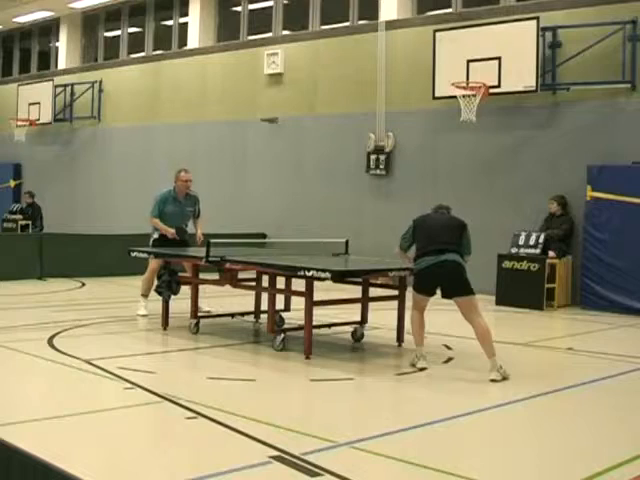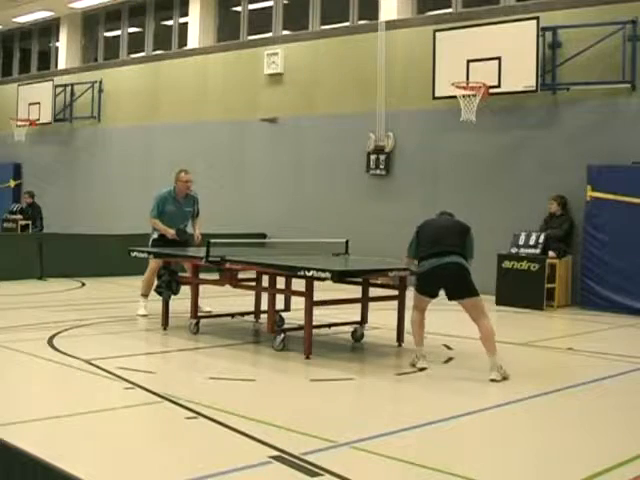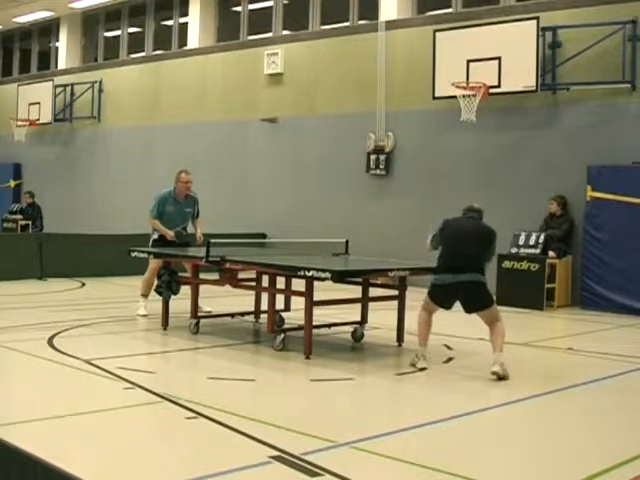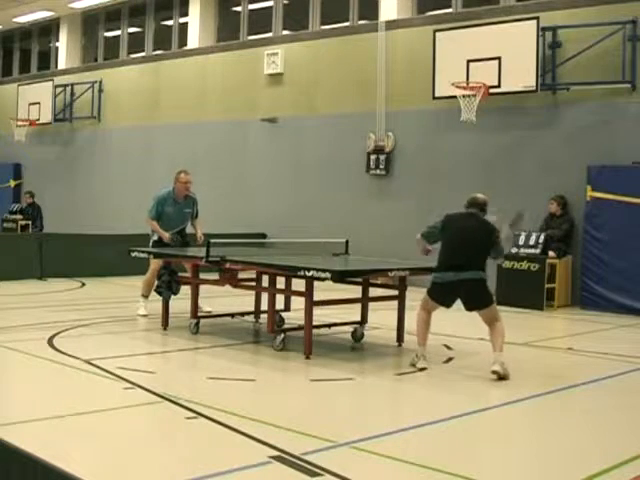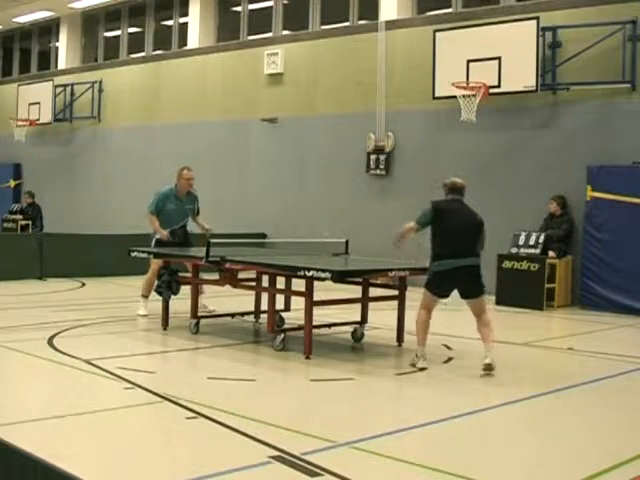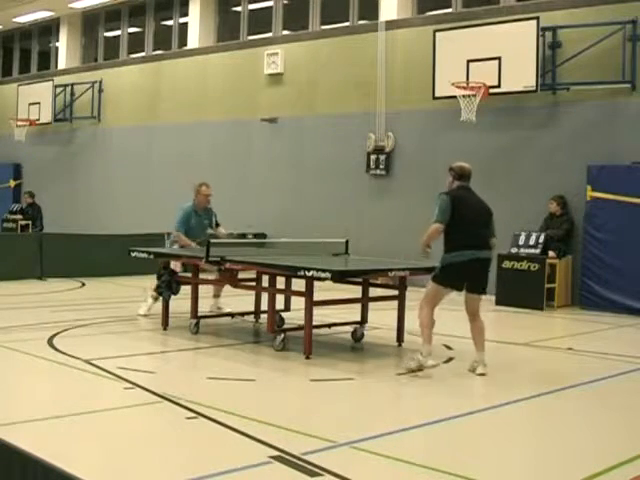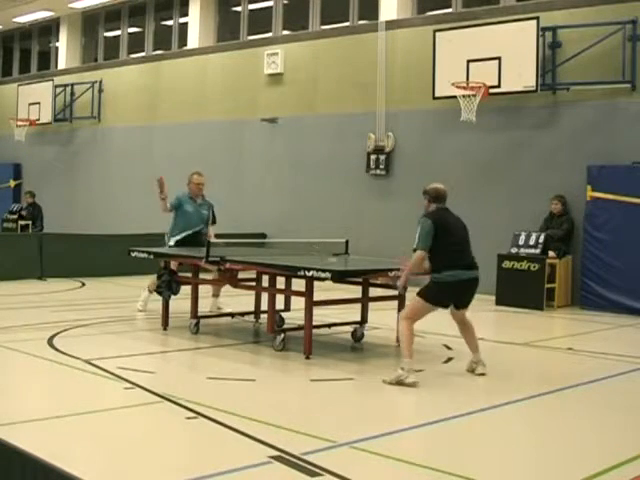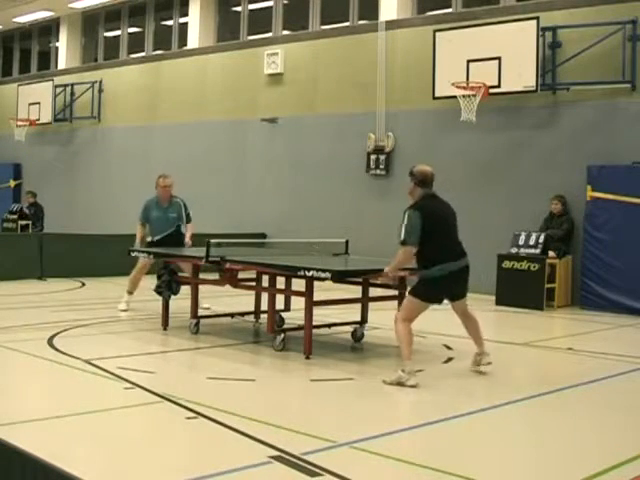
dt=0.4s
person 1, frame 1
left shoulder: (419, 221)
right shoulder: (460, 223)
left elbow: (400, 250)
right elbow: (466, 256)
left wrist: (411, 260)
left hip: (424, 267)
right hip: (453, 266)
left knee: (417, 309)
right knee: (475, 317)
left ankle: (419, 357)
right ankle: (494, 367)
person 1, frame 2
left shoulder: (423, 226)
right shoulder: (463, 227)
left elbow: (410, 259)
right elbow: (468, 259)
left wrist: (420, 269)
left hip: (427, 268)
right hip: (456, 268)
left knee: (418, 309)
right knee: (481, 318)
left ankle: (419, 357)
right ankle: (495, 366)
person 1, frame 3
left shoulder: (448, 224)
right shoulder: (489, 231)
left elbow: (432, 245)
left wrist: (440, 239)
left hip: (443, 280)
right hip: (473, 282)
left knee: (426, 310)
right knee: (495, 321)
left ankle: (420, 357)
right ankle: (498, 362)
person 1, frame 4
left shoulder: (449, 219)
right shoulder: (489, 228)
left elbow: (421, 238)
right elbow: (498, 256)
left wrist: (425, 248)
right wrist: (497, 237)
left hip: (444, 278)
right hip: (474, 280)
left knee: (425, 309)
right knee: (495, 321)
left ankle: (420, 357)
right ankle: (498, 362)
person 1, frame 5
left shoulder: (437, 207)
right shoulder: (476, 218)
left elbow: (412, 227)
left wrist: (399, 237)
left hip: (442, 267)
right hip: (471, 267)
left knee: (425, 308)
right knee: (481, 314)
left ankle: (420, 356)
right ankle: (489, 355)
person 1, frame 6
left shoulder: (449, 197)
right shoulder: (483, 205)
left elbow: (438, 227)
right elbow: (492, 242)
left wrist: (425, 241)
left hip: (456, 260)
right hip: (482, 260)
left knee: (427, 304)
right knee: (473, 313)
left ankle: (426, 354)
right ankle: (480, 361)
person 1, frame 7
left shoulder: (429, 219)
right shoulder: (458, 221)
left elbow: (421, 254)
left wrist: (404, 276)
right wrist: (431, 266)
left hip: (447, 280)
right hip: (471, 278)
left knee: (405, 318)
right knee: (460, 317)
left ankle: (407, 370)
right ankle: (478, 362)
person 1, frame 8
left shoulder: (415, 210)
right shoulder: (445, 206)
left elbow: (409, 249)
left wrist: (391, 268)
left hip: (435, 275)
right hip: (459, 268)
left knee: (402, 319)
right knee: (463, 312)
left ankle: (407, 372)
right ankle: (482, 354)
person 2, frame 1
left shoulder: (194, 198)
right shoulder: (163, 197)
left elbow: (196, 217)
right elbow: (153, 219)
left wrist: (198, 230)
right wrist: (167, 229)
left hip: (180, 236)
right hip: (161, 236)
left knee: (193, 267)
right knee: (153, 267)
right ankle: (143, 303)
person 2, frame 2
left shoulder: (193, 198)
right shoulder: (163, 196)
left elbow: (195, 217)
right elbow: (153, 219)
left wrist: (196, 230)
right wrist: (166, 230)
left hip: (181, 236)
right hip: (161, 236)
left knee: (193, 267)
right knee: (153, 267)
right ankle: (143, 303)
person 2, frame 3
left shoulder: (193, 198)
right shoulder: (163, 197)
left elbow: (195, 218)
right elbow: (153, 219)
left wrist: (198, 230)
right wrist: (166, 232)
left hip: (181, 237)
right hip: (161, 236)
right knee: (153, 267)
right ankle: (143, 303)
person 2, frame 4
left shoulder: (192, 199)
right shoulder: (162, 197)
left elbow: (194, 218)
right elbow: (151, 220)
left wrist: (198, 230)
right wrist: (163, 234)
left hip: (180, 237)
right hip: (161, 237)
right knee: (155, 268)
right ankle: (143, 303)
person 2, frame 5
left shoulder: (193, 196)
right shoulder: (164, 194)
left elbow: (195, 215)
right elbow: (151, 214)
left wrist: (203, 225)
right wrist: (160, 231)
left hip: (181, 235)
right hip: (163, 237)
right knee: (155, 269)
left ankle: (200, 301)
right ankle: (143, 304)
person 2, frame 6
left shoulder: (209, 212)
right shoulder: (187, 211)
left elbow: (217, 228)
right elbow: (178, 235)
left wrist: (227, 234)
right wrist: (195, 247)
right hip: (180, 248)
left knee: (222, 270)
left ankle: (216, 304)
right ankle: (149, 303)
person 2, frame 7
left shoulder: (208, 205)
right shoulder: (181, 198)
left elbow: (210, 225)
right elbow: (167, 209)
left wrist: (212, 238)
right wrist: (163, 198)
left hip: (197, 244)
right hip: (177, 242)
left ankle: (215, 304)
right ankle: (146, 296)
person 2, frame 8
left shoulder: (179, 203)
right shoulder: (149, 204)
left elbow: (188, 223)
right elbow: (141, 224)
left wrist: (188, 237)
right wrist: (138, 242)
left hip: (176, 242)
right hip: (156, 242)
left knee: (192, 270)
right knee: (140, 268)
right ankle: (126, 300)
